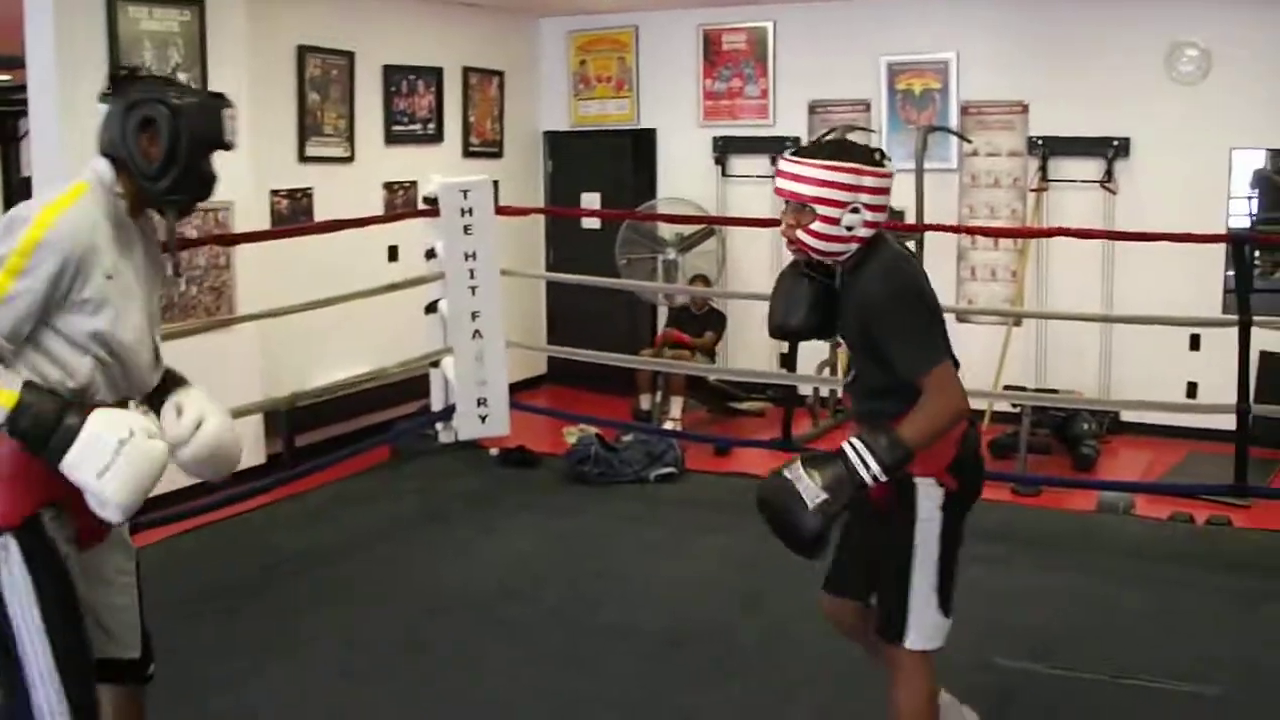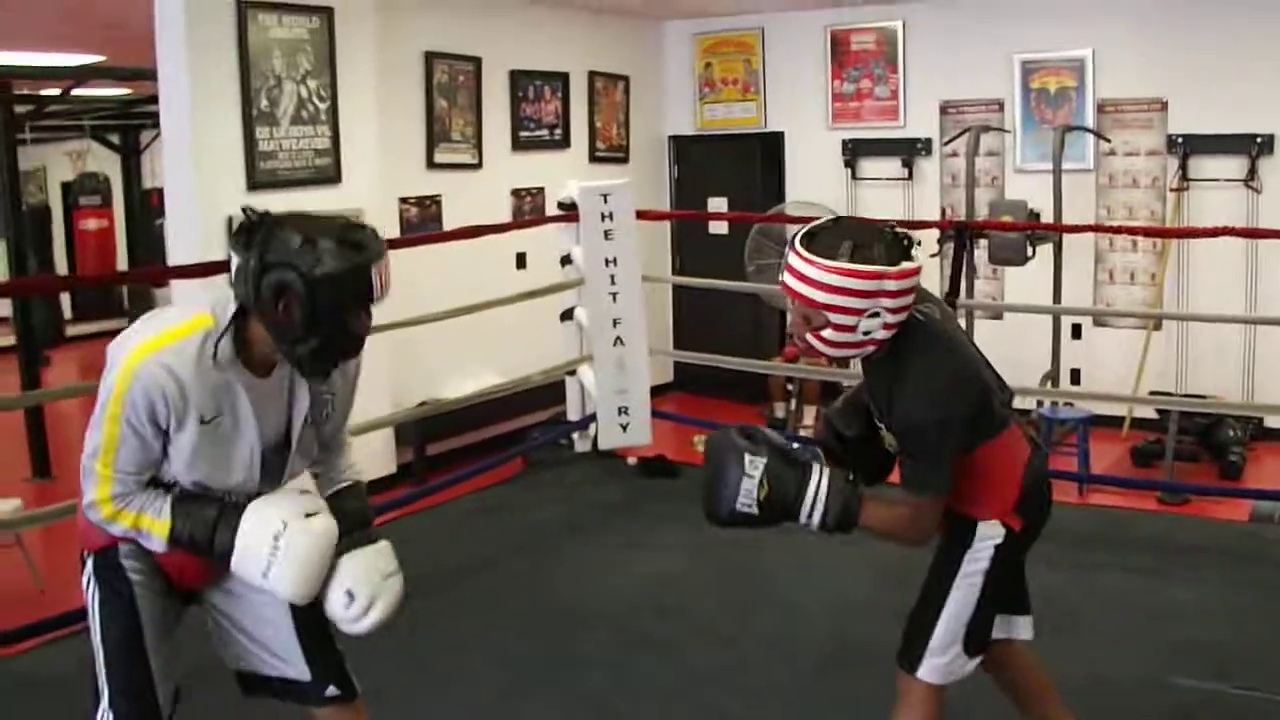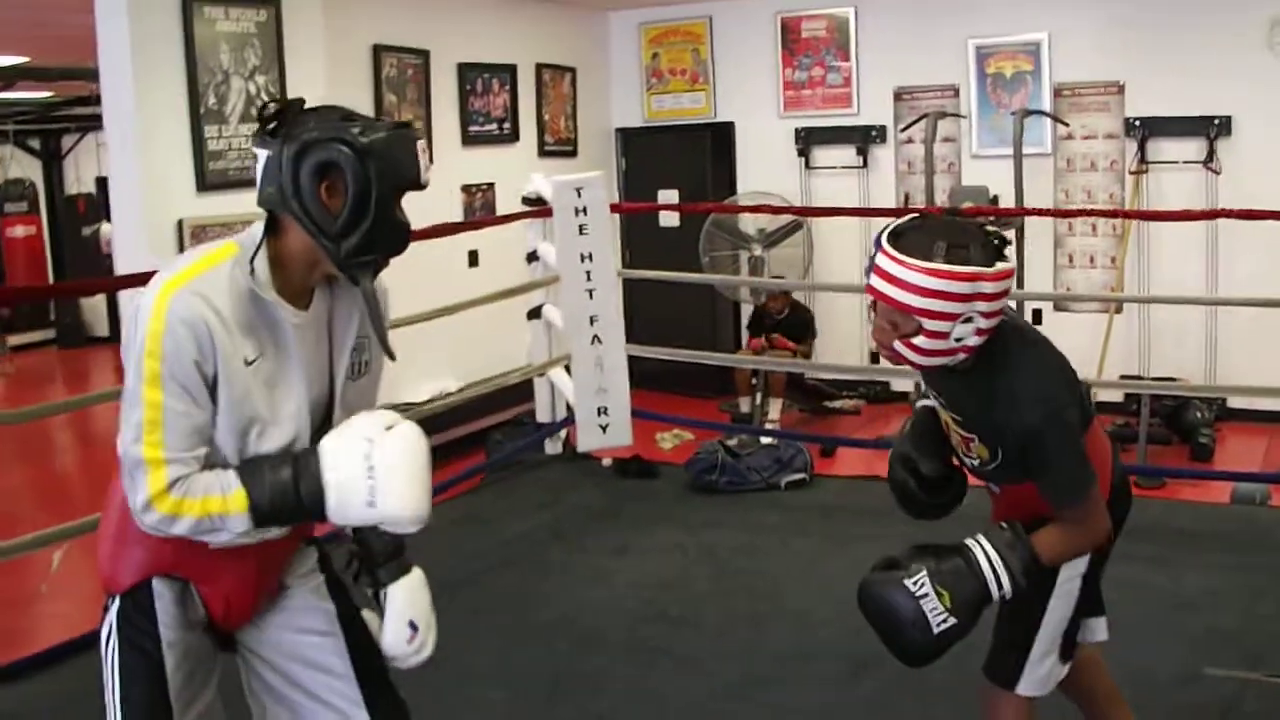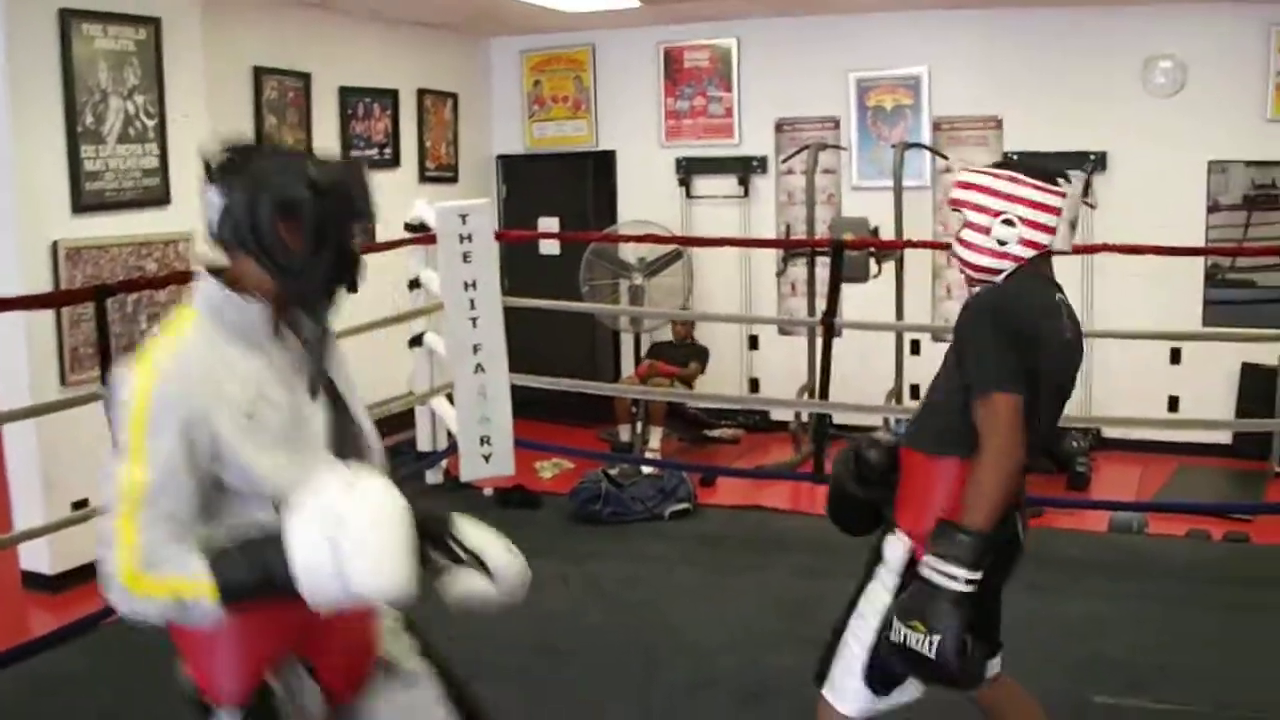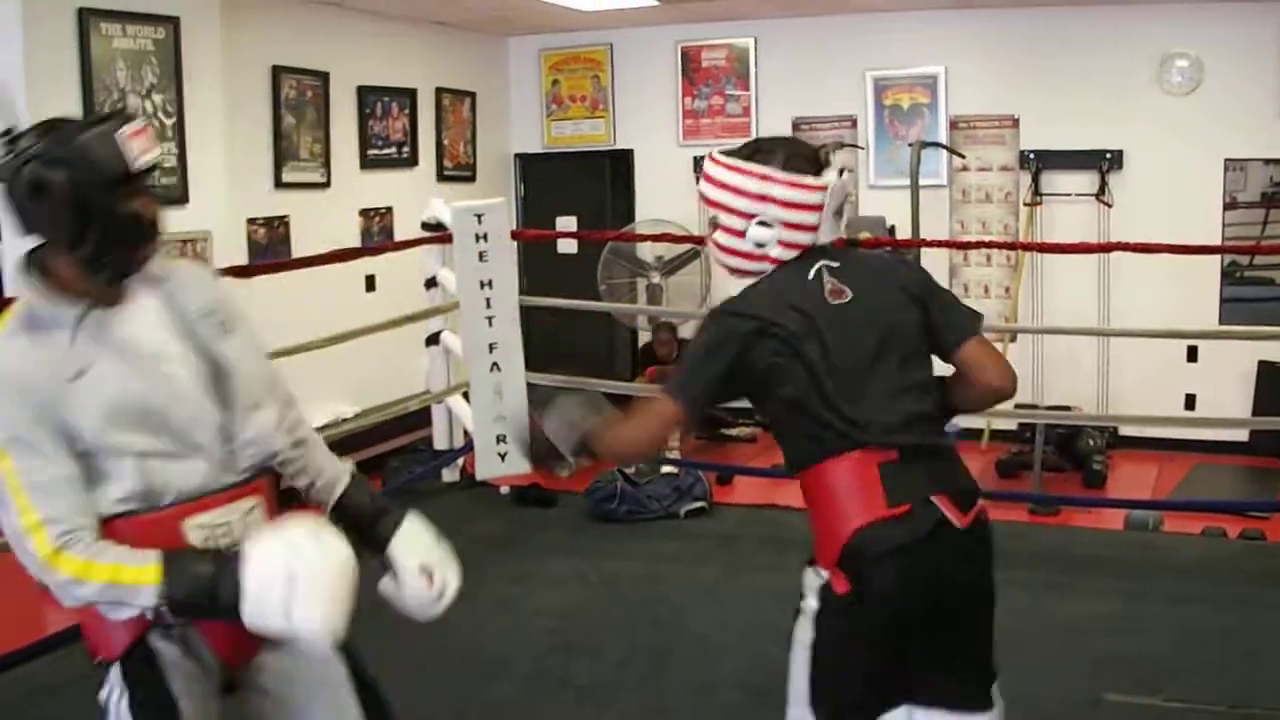
dt=1s
person 1, frame 1
left shoulder: (135, 226)
right shoulder: (62, 222)
left wrist: (170, 392)
right wrist: (62, 432)
left hip: (91, 481)
left knee: (123, 667)
person 1, frame 2
left shoulder: (331, 353)
right shoulder: (153, 360)
right elbow: (109, 498)
left wrist: (357, 532)
right wrist: (225, 533)
left hip: (256, 532)
right hip: (136, 540)
person 1, frame 3
left shoulder: (357, 294)
right shoulder: (185, 304)
right elbow: (159, 495)
left wrist: (388, 559)
right wrist: (309, 485)
left hip: (283, 555)
right hip: (169, 565)
person 1, frame 4
left shoulder: (302, 331)
right shoulder: (172, 373)
right elbow: (135, 575)
left wrist: (429, 528)
right wrist: (281, 560)
left hip: (351, 626)
right hip: (253, 645)
person 1, frame 5
left shoulder: (185, 289)
left elbow: (279, 431)
right elbow: (58, 553)
left wrist: (378, 517)
right wrist: (220, 584)
left hip: (263, 561)
right hip: (159, 602)
person 2, frame 1
left shoulder: (886, 283)
right shoulder: (858, 265)
left elbow: (948, 398)
left wrist: (850, 468)
right wrist: (819, 310)
left hip: (925, 477)
right hip: (895, 469)
left knee: (904, 640)
right knee: (844, 605)
person 2, frame 2
left shoulder: (924, 397)
right shoulder: (904, 304)
left elbow: (920, 521)
left wrist: (804, 491)
right wrist: (864, 404)
left hip: (993, 506)
right hip: (994, 480)
left knee: (923, 674)
right knee: (993, 635)
person 2, frame 3
left shoulder: (1030, 399)
right shoulder: (951, 344)
left elbow: (1087, 525)
left wrist: (977, 570)
right wrist: (927, 426)
left hip: (1072, 512)
right hip: (1028, 495)
right knee: (1058, 644)
person 2, frame 4
left shoulder: (997, 311)
right shoulder: (1054, 316)
left elbow: (1001, 446)
left wrist: (952, 569)
right wrist: (907, 460)
left hip: (937, 540)
right hip: (980, 539)
right knee: (980, 673)
person 2, frame 5
left shoulder: (749, 318)
right shoulder: (898, 275)
left elbow: (635, 439)
right elbow: (995, 380)
left wrist: (574, 425)
left hip: (868, 554)
right hip: (953, 525)
